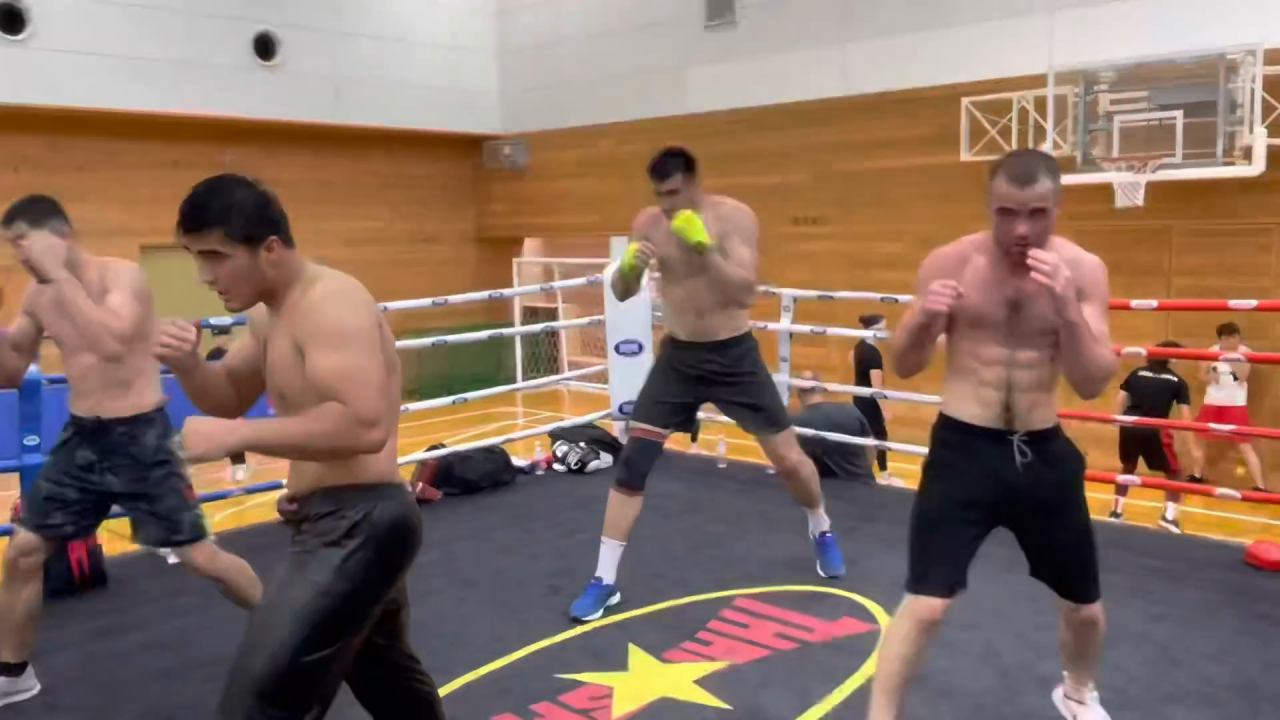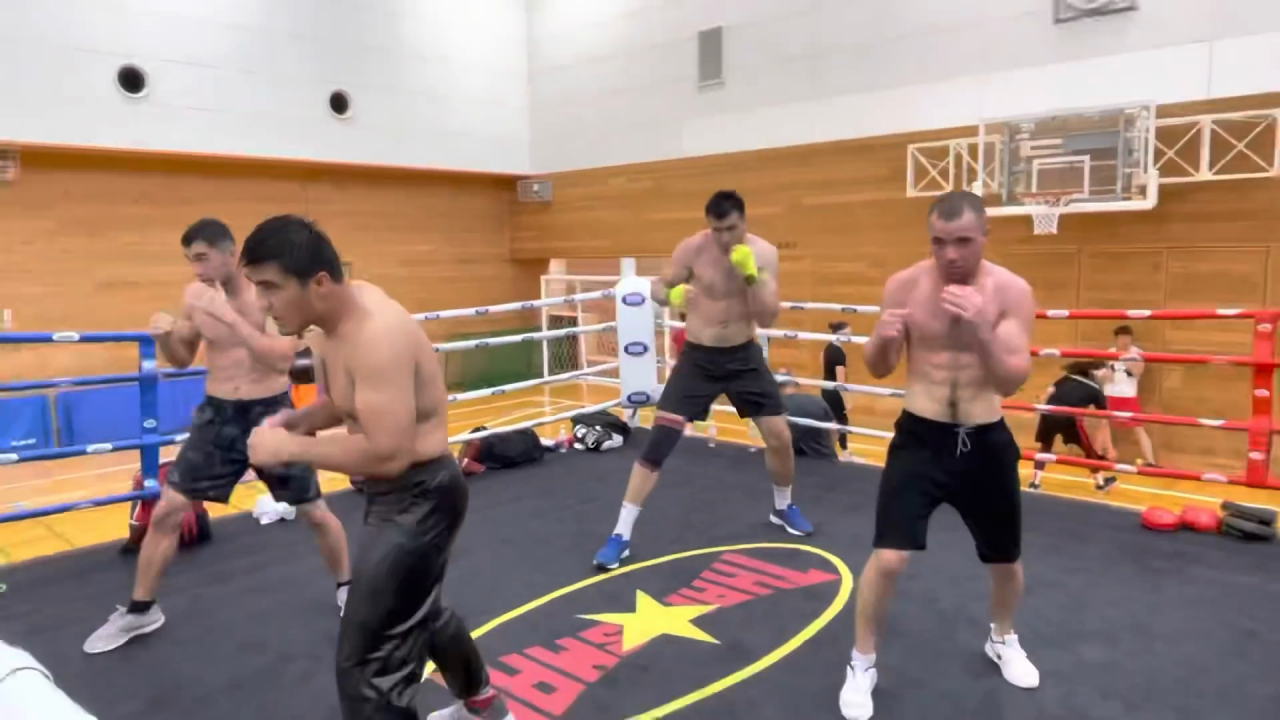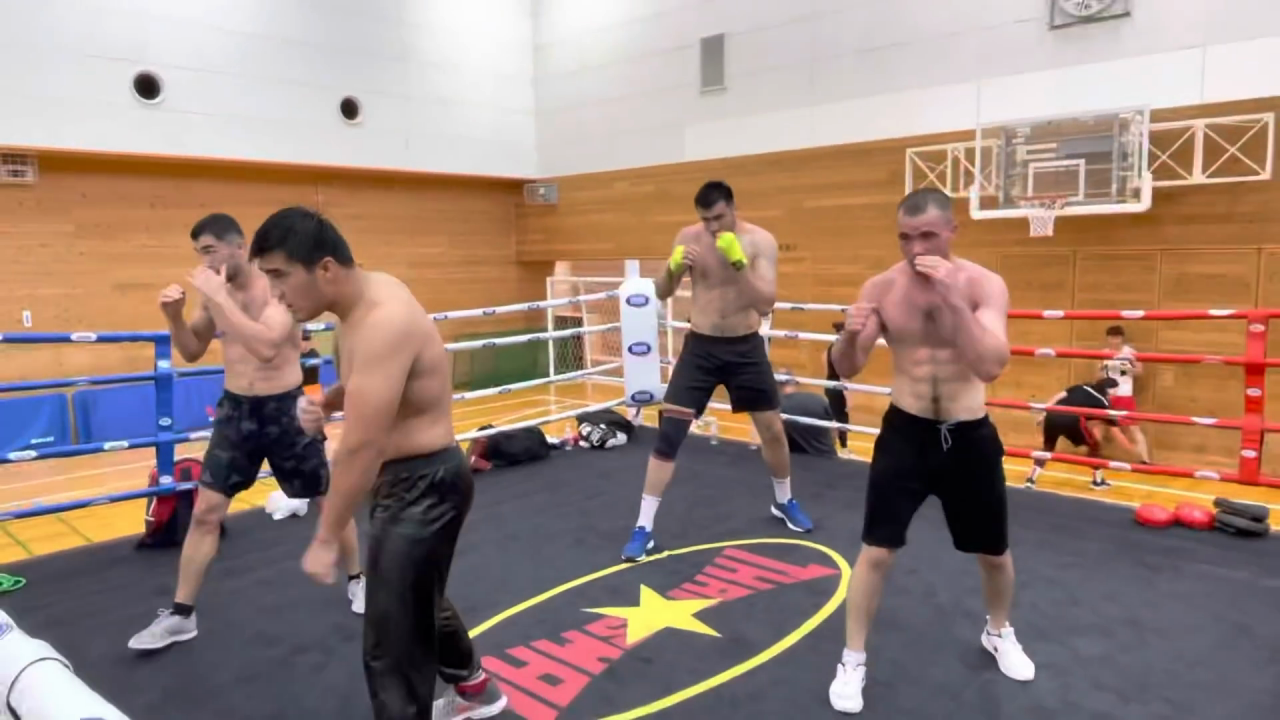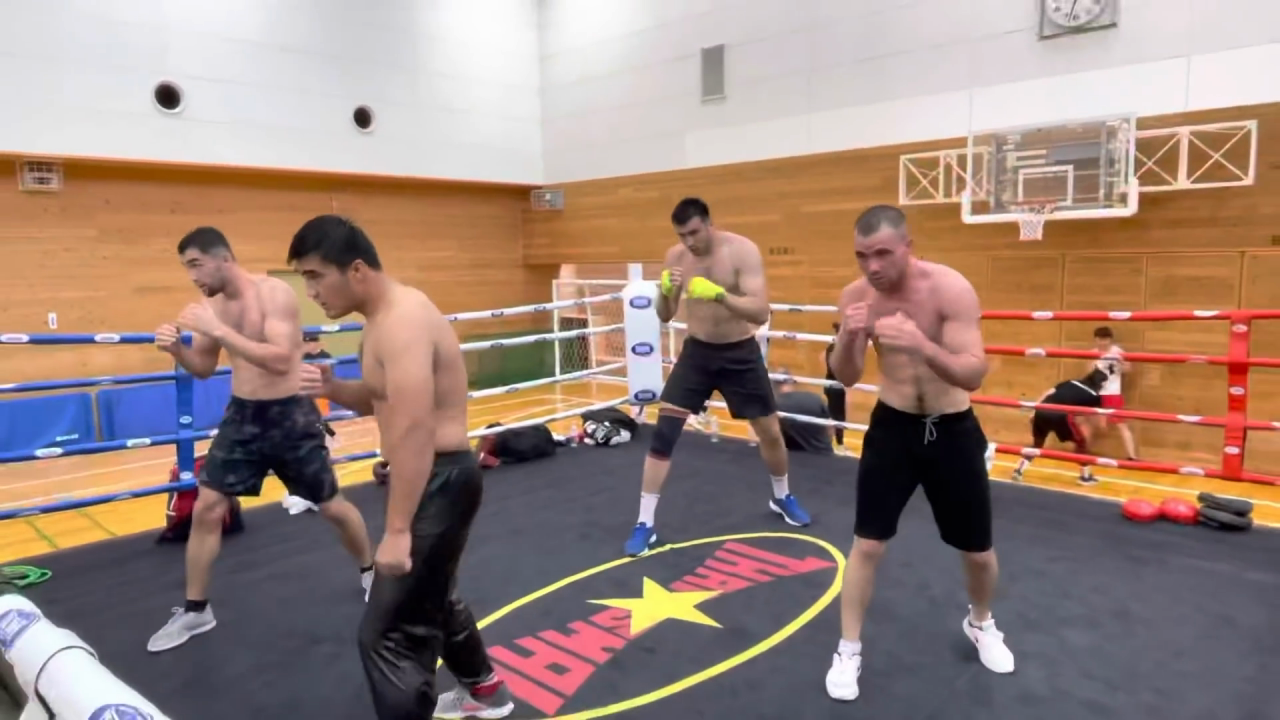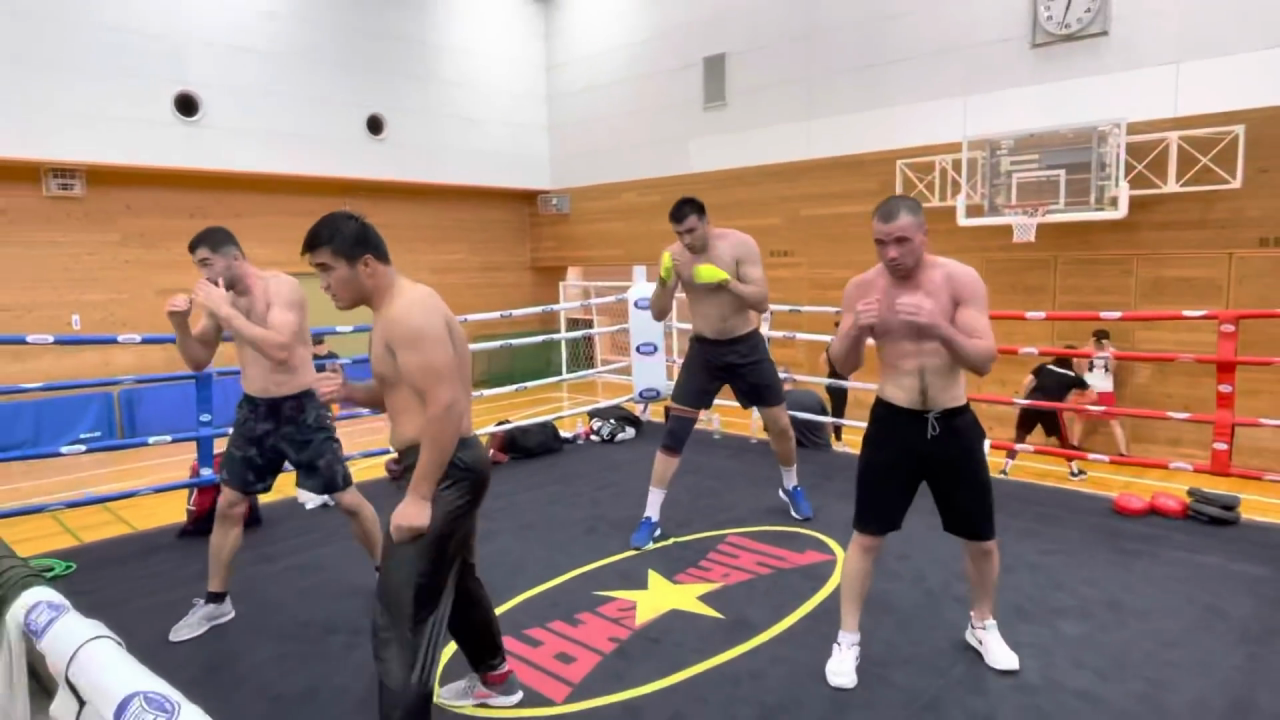
dt=0.2s
person 1, frame 1
left shoulder: (1085, 270)
right shoulder: (950, 261)
left elbow: (1094, 383)
right elbow: (904, 367)
left wrist: (1065, 307)
right wrist: (922, 317)
left hip: (1042, 453)
right hip: (964, 448)
left knee: (1085, 607)
right knee: (927, 606)
person 1, frame 2
left shoulder: (1012, 290)
right shoulder: (904, 285)
left elbow: (1013, 381)
right elbow: (878, 370)
left wrist: (980, 327)
right wrist: (884, 338)
left hip: (985, 441)
right hip: (921, 438)
left knee: (1006, 558)
right knee: (888, 558)
left ankle: (1002, 639)
right ankle: (862, 663)
person 1, frame 3
left shoulder: (984, 284)
right shoulder: (880, 288)
left elbow: (992, 366)
right elbow: (846, 369)
left wrist: (952, 299)
right wrist: (850, 336)
left hip: (969, 436)
right hip: (906, 432)
left knee: (994, 552)
right knee: (876, 552)
left ankle: (999, 632)
right ankle: (853, 661)
person 1, frame 4
left shoulder: (951, 289)
right shoulder: (854, 296)
left elbow: (975, 372)
right elbow: (844, 377)
left wrist: (923, 345)
right wrist: (847, 339)
left hip: (953, 429)
right hip: (893, 427)
left knee: (977, 549)
right knee: (868, 544)
left ankle: (980, 622)
right ankle: (848, 651)
person 1, frame 5
left shoulder: (962, 279)
right shoulder: (862, 287)
left elbow: (984, 362)
right elbow: (841, 366)
left wrist: (942, 326)
right wrist: (852, 332)
left hip: (953, 424)
right hip: (893, 422)
left knee: (981, 539)
right knee: (867, 537)
left ankle: (981, 626)
right ankle: (847, 641)
person 2, frame 1
left shoulder: (328, 303)
right shoulder: (277, 308)
left elbow: (366, 427)
right elbow: (229, 393)
left wrist: (235, 435)
right wrist: (188, 365)
left hip: (356, 525)
right hip: (348, 521)
right knee: (386, 669)
person 2, frame 2
left shoulder: (375, 334)
right shoulder: (342, 311)
left elbow: (388, 451)
left wrist: (291, 448)
right wrist: (296, 420)
left hip: (416, 498)
right hip: (405, 492)
left knee: (369, 658)
right knee: (418, 609)
person 2, frame 3
left shoulder: (381, 325)
right shoulder: (371, 292)
left elbow: (363, 448)
left wrist: (326, 540)
right wrist: (326, 399)
left hip: (424, 484)
right hip: (413, 478)
left knee: (392, 646)
right knee: (416, 604)
person 2, frame 4
left shoulder: (399, 324)
right shoulder: (384, 318)
left elbow: (415, 431)
right elbow: (375, 399)
left wrist: (397, 530)
right wrist: (328, 388)
left hip: (436, 484)
right hip: (432, 481)
left knee: (388, 635)
right knee: (430, 600)
person 2, frame 5
left shoulder: (407, 311)
right shoulder: (398, 309)
left elbow: (445, 405)
right elbow: (394, 393)
left wrist: (417, 497)
right wrist: (346, 390)
left hip: (446, 470)
right hip: (447, 466)
left knee: (403, 624)
right knee: (454, 578)
right ankle: (495, 678)
person 3, frame 1
left shoulder: (123, 276)
left elbow: (113, 344)
left wrist: (59, 275)
left hip: (143, 438)
right hip: (82, 439)
left knee: (202, 557)
person 3, frame 2
right shoulder: (199, 296)
left elbow: (281, 357)
right elbow: (180, 360)
left wrist: (227, 315)
right wrist: (165, 336)
left hip: (270, 415)
right hip: (218, 416)
left knee: (313, 511)
right knee: (167, 512)
left ankle: (347, 588)
right ankle: (140, 611)
person 3, frame 3
right shoulder: (214, 290)
left elbow: (267, 347)
right elbow: (191, 352)
left wrist: (217, 298)
right wrist: (175, 316)
left hip: (285, 410)
right hip: (235, 410)
right knee: (206, 511)
left ankle: (357, 579)
right ankle: (180, 615)
person 3, frame 4
left shoulder: (274, 292)
right shoulder: (213, 305)
left elbow: (280, 360)
right elbow: (202, 369)
left wrist: (220, 330)
right wrist: (175, 346)
left hip: (290, 413)
right hip: (242, 414)
left knee: (332, 506)
right knee: (206, 509)
left ankle: (370, 571)
right ankle: (195, 611)
person 3, frame 5
left shoulder: (282, 286)
right shoulder: (223, 299)
left elbow: (279, 349)
right elbow: (197, 360)
left wrist: (223, 310)
right wrist: (180, 324)
left hip: (302, 410)
right hip: (254, 412)
left knee: (347, 500)
right knee: (228, 506)
person 4, frame 1
left shoulder: (736, 216)
right shoulder: (650, 222)
left elbow: (744, 293)
right elbow: (620, 291)
left wrist: (704, 245)
right wrist: (628, 265)
left hip: (735, 354)
right hip: (678, 356)
left knee: (788, 458)
right knee: (634, 460)
left ankle: (822, 533)
right ankle: (604, 580)
person 4, frame 2
left shoulder: (765, 253)
right shoulder: (691, 248)
left elbow: (768, 318)
right elbow: (655, 295)
left wrist: (749, 276)
right wrist: (672, 296)
left hip: (744, 357)
right hip: (697, 357)
left knee: (780, 438)
right knee: (658, 443)
left ankle: (784, 508)
right ankle: (620, 536)
person 4, frame 3
left shoulder: (761, 241)
right shoulder: (688, 237)
left elbow: (765, 305)
right elbow: (661, 293)
left wrist: (738, 261)
right wrist: (672, 269)
left hip: (745, 348)
right hip: (700, 347)
left knee: (773, 431)
right knee: (668, 435)
left ankle: (784, 502)
right ankle: (644, 529)
person 4, frame 4
left shoulder: (743, 250)
right shoulder: (675, 257)
left elbow: (760, 313)
right elbow: (665, 317)
left wrist: (718, 293)
right wrist: (666, 293)
left hip: (741, 353)
right hip: (697, 351)
left knee: (770, 433)
right knee: (663, 433)
person 4, frame 5
left shoulder: (741, 244)
right shoulder: (674, 255)
left elbow: (762, 302)
right elbow: (658, 315)
left wrist: (724, 279)
right wrist: (664, 277)
left hip: (747, 346)
right hip: (704, 349)
left knee: (780, 424)
right knee: (674, 432)
